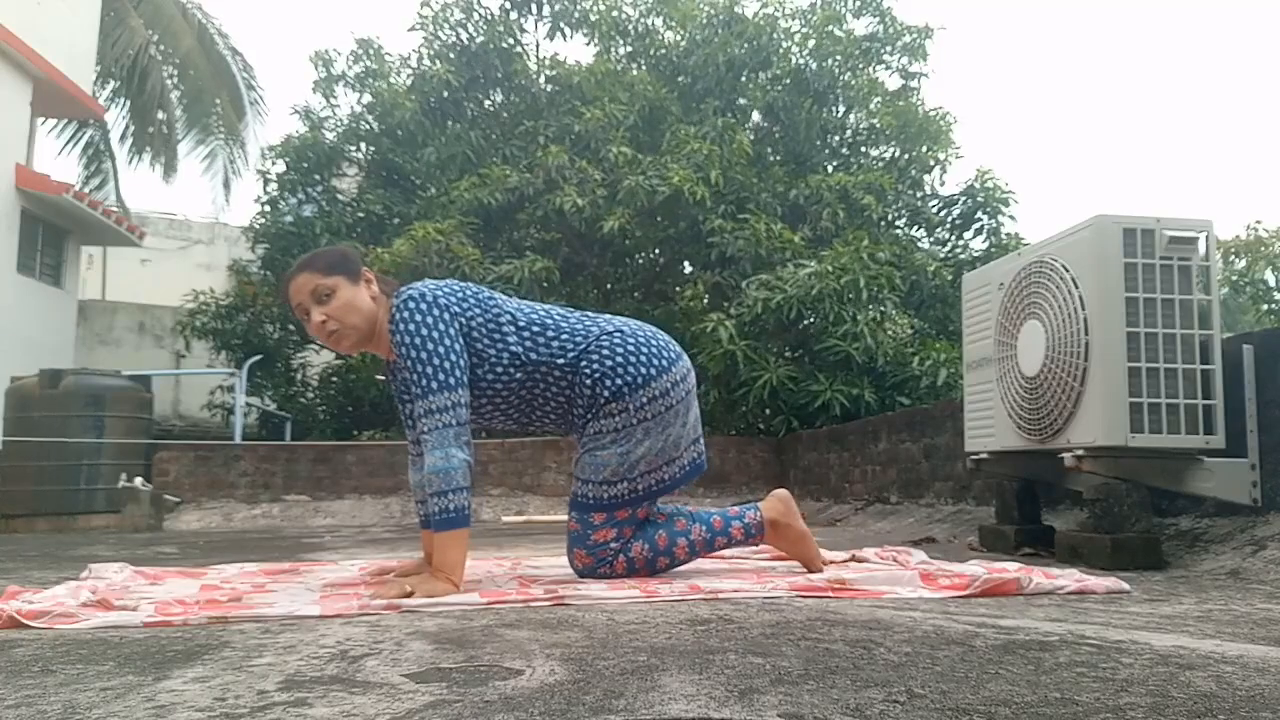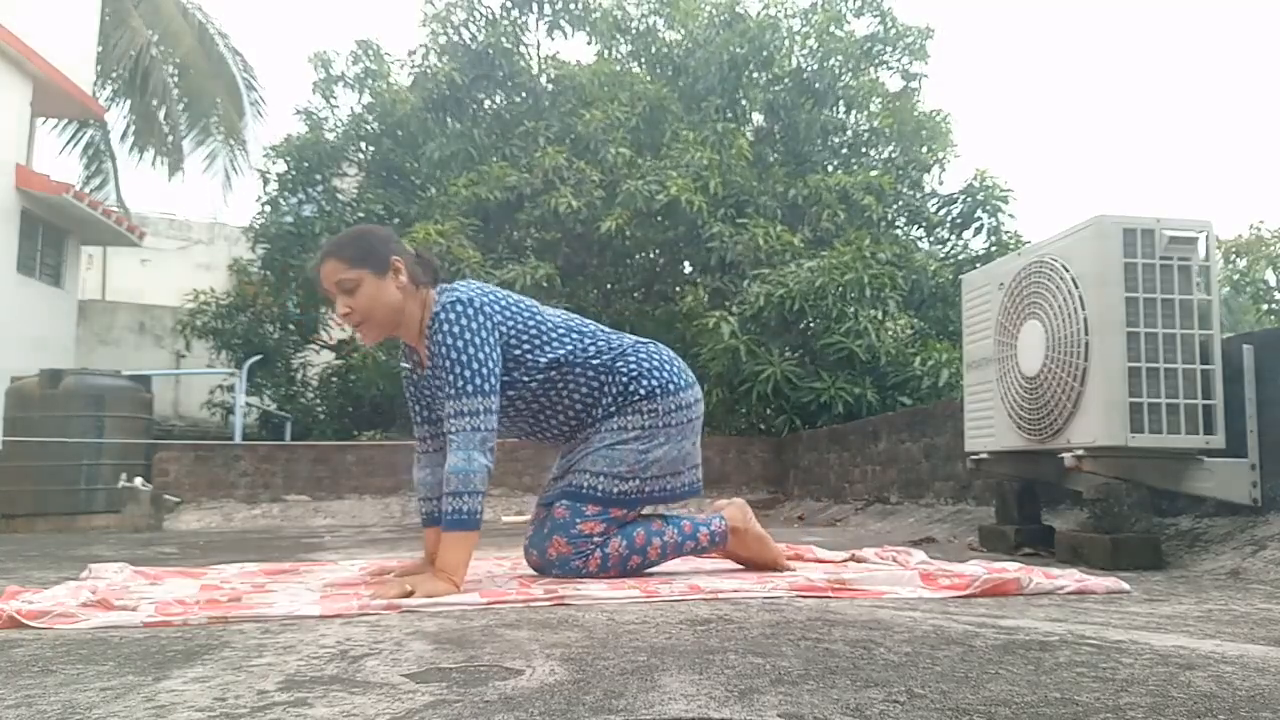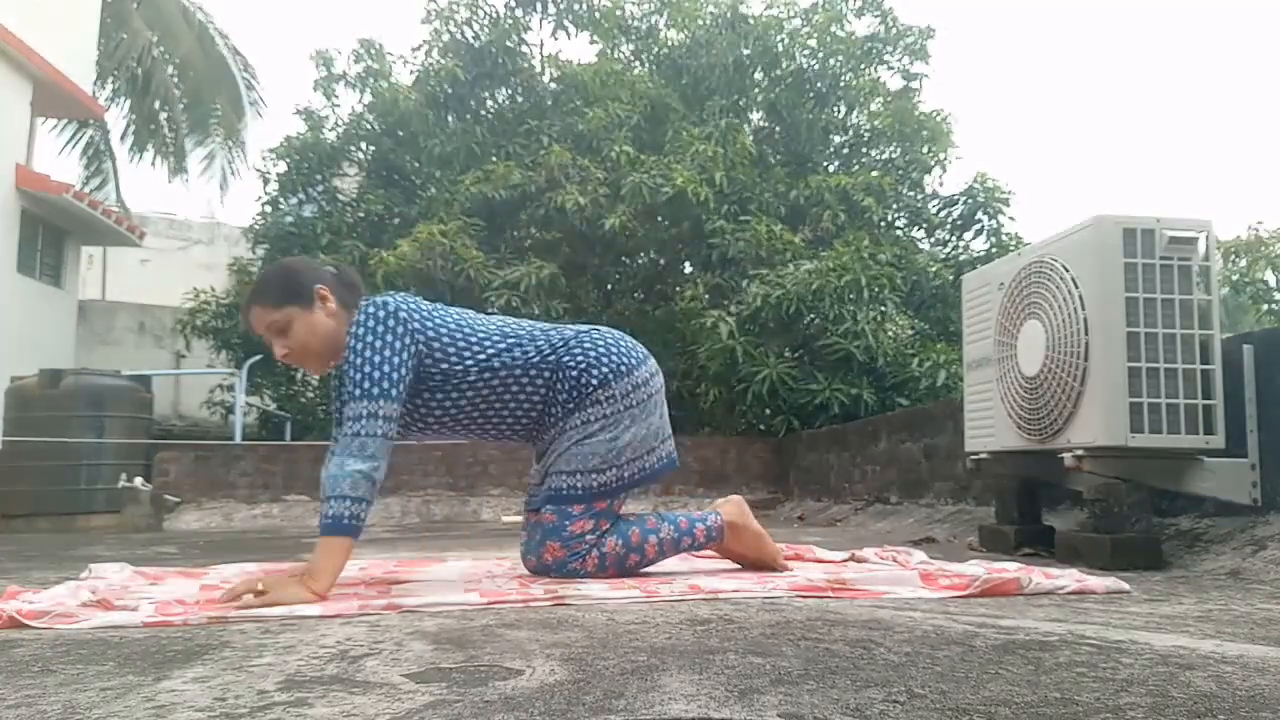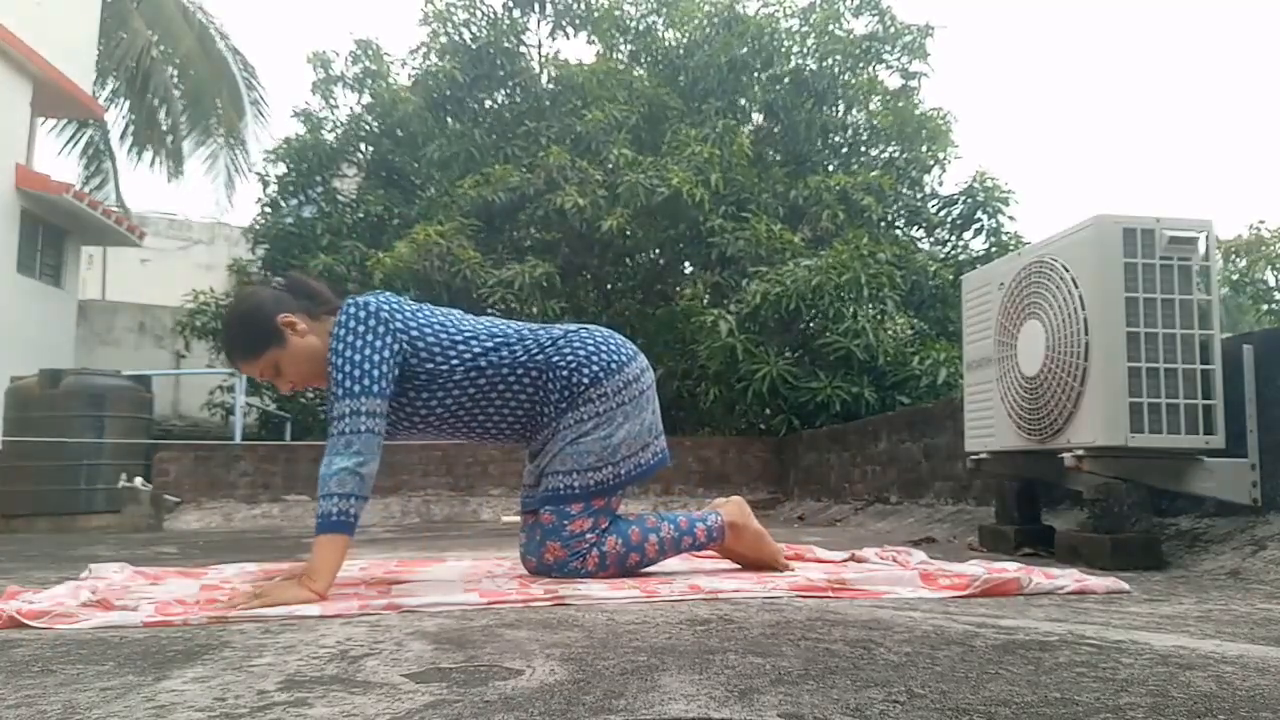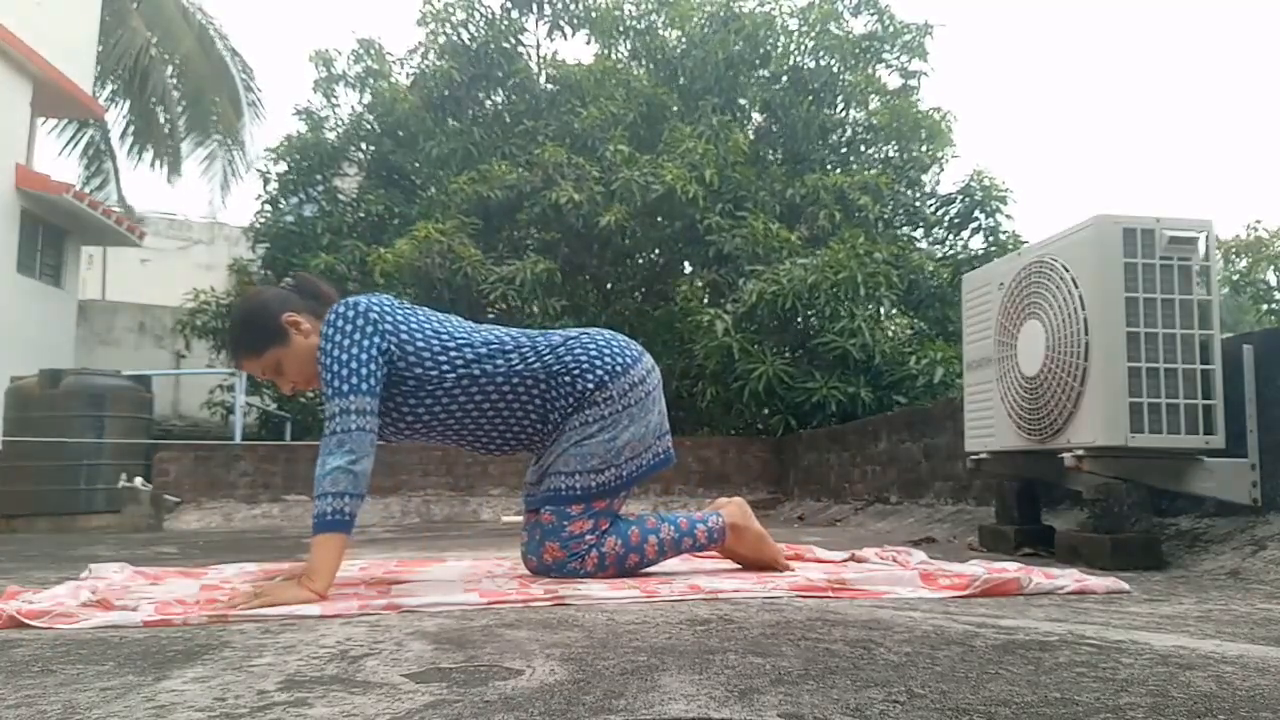
dt=1s
person 1, frame 1
left shoulder: (417, 309)
right shoulder: (402, 356)
left elbow: (446, 439)
right elbow: (424, 452)
left wrist: (446, 574)
right wrist: (431, 557)
left hip: (634, 377)
right hip: (636, 381)
left knee: (596, 555)
right knee: (622, 529)
left ankle: (767, 518)
right ankle: (763, 521)
person 1, frame 2
left shoulder: (458, 310)
right shoulder: (413, 354)
left elbow: (470, 441)
right elbow: (433, 451)
left wrist: (448, 575)
right wrist: (434, 557)
left hip: (651, 397)
right hip: (601, 420)
left knee: (563, 554)
right knee: (545, 550)
left ankle: (726, 529)
right ankle: (711, 526)
person 1, frame 3
left shoulder: (378, 320)
right shoulder: (352, 369)
left elbow: (364, 453)
right elbow: (346, 460)
left wrist: (316, 583)
right wrist: (312, 568)
left hip: (609, 381)
right hip: (579, 404)
left knee: (558, 555)
right knee: (548, 548)
left ankle: (720, 523)
right ankle: (711, 524)
person 1, frame 4
left shoulder: (360, 320)
right shoulder: (348, 365)
left elbow: (354, 451)
right elbow: (345, 458)
left wrist: (314, 582)
right wrist: (313, 566)
left hip: (599, 377)
right hip: (571, 401)
left knee: (560, 555)
right knee: (543, 553)
left ankle: (722, 525)
right ankle: (711, 521)
person 1, frame 5
left shoulder: (350, 321)
right shoulder: (361, 353)
left elbow: (346, 450)
right elbow: (347, 452)
left wrist: (314, 582)
right wrist: (314, 564)
left hip: (604, 380)
right hip: (585, 395)
left knee: (560, 556)
right knee: (545, 553)
left ankle: (723, 526)
right ankle: (714, 520)
